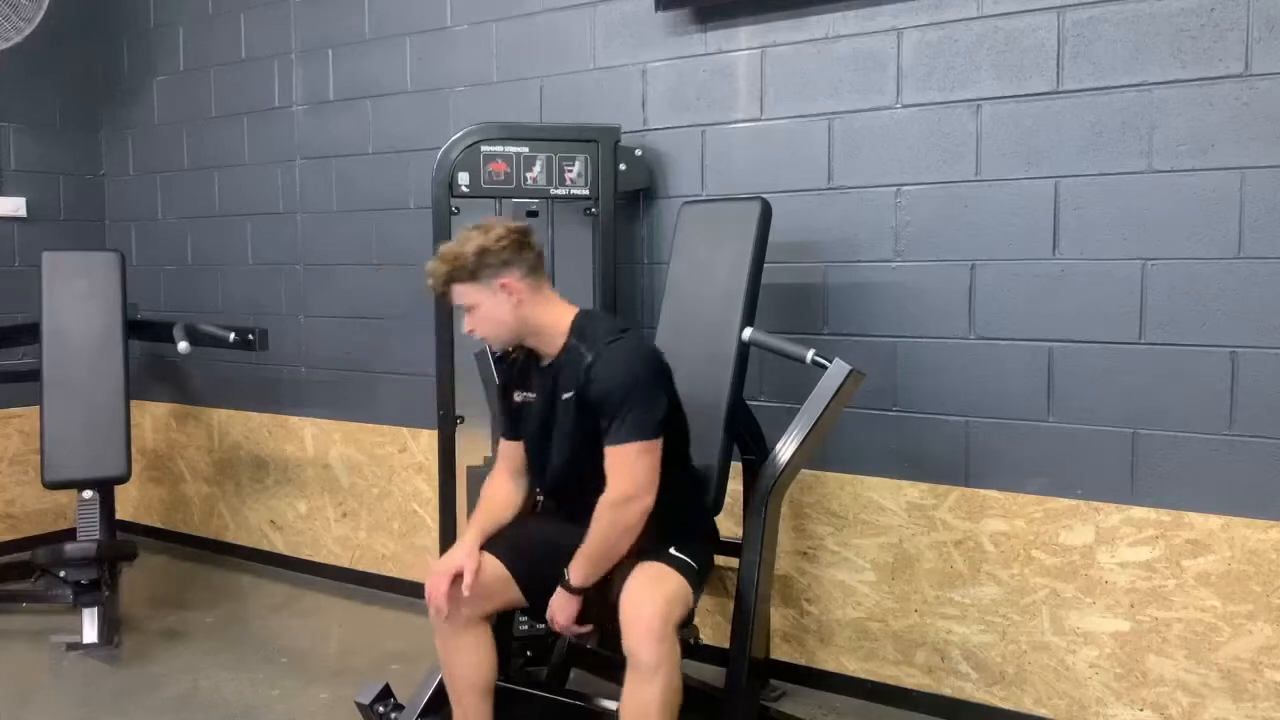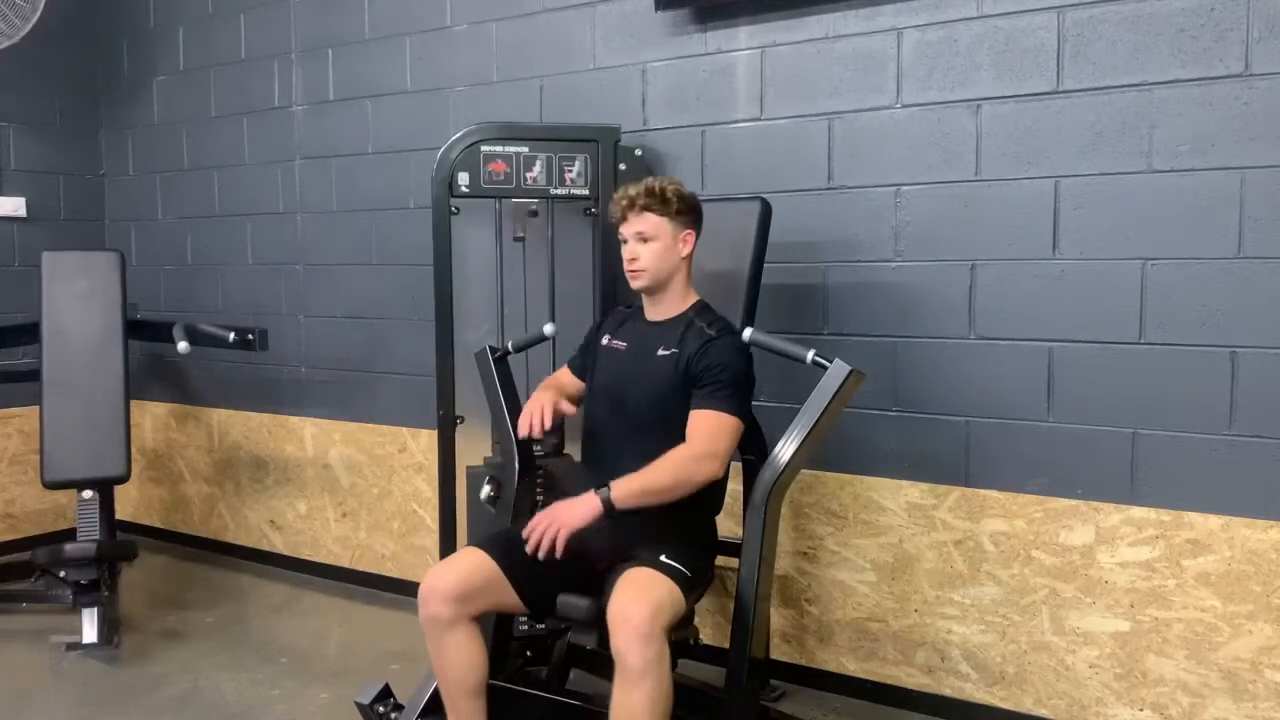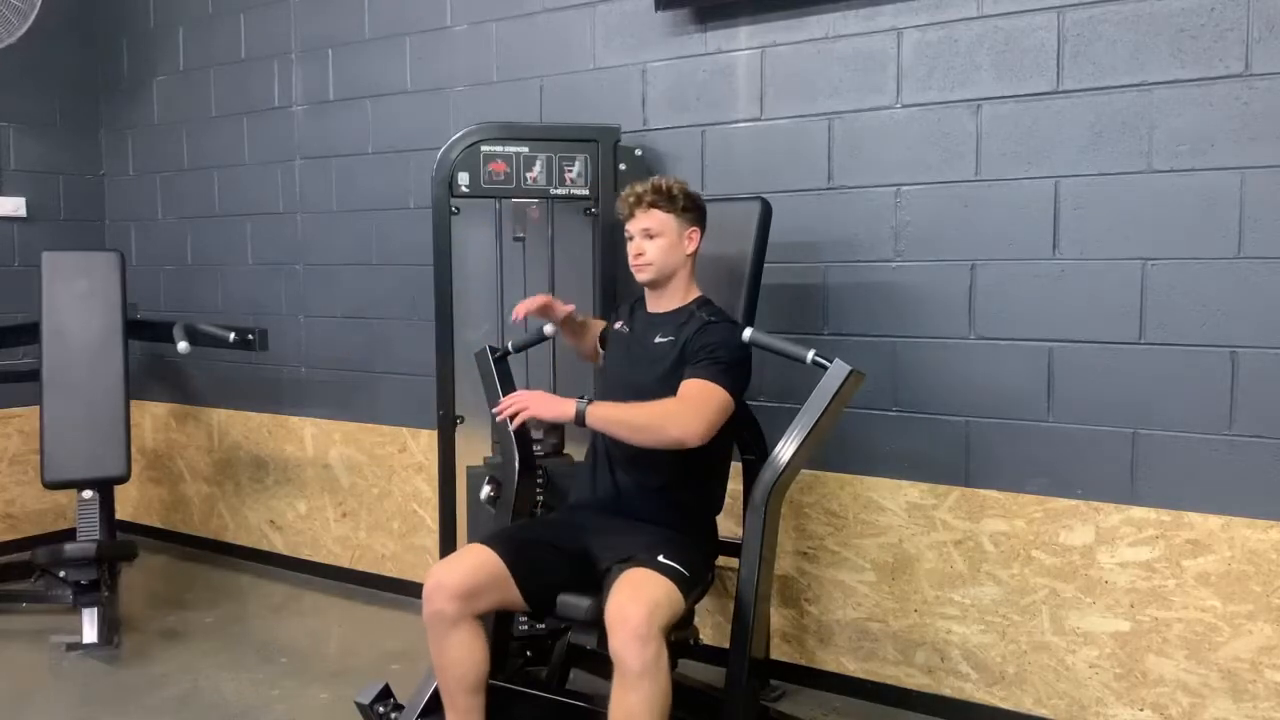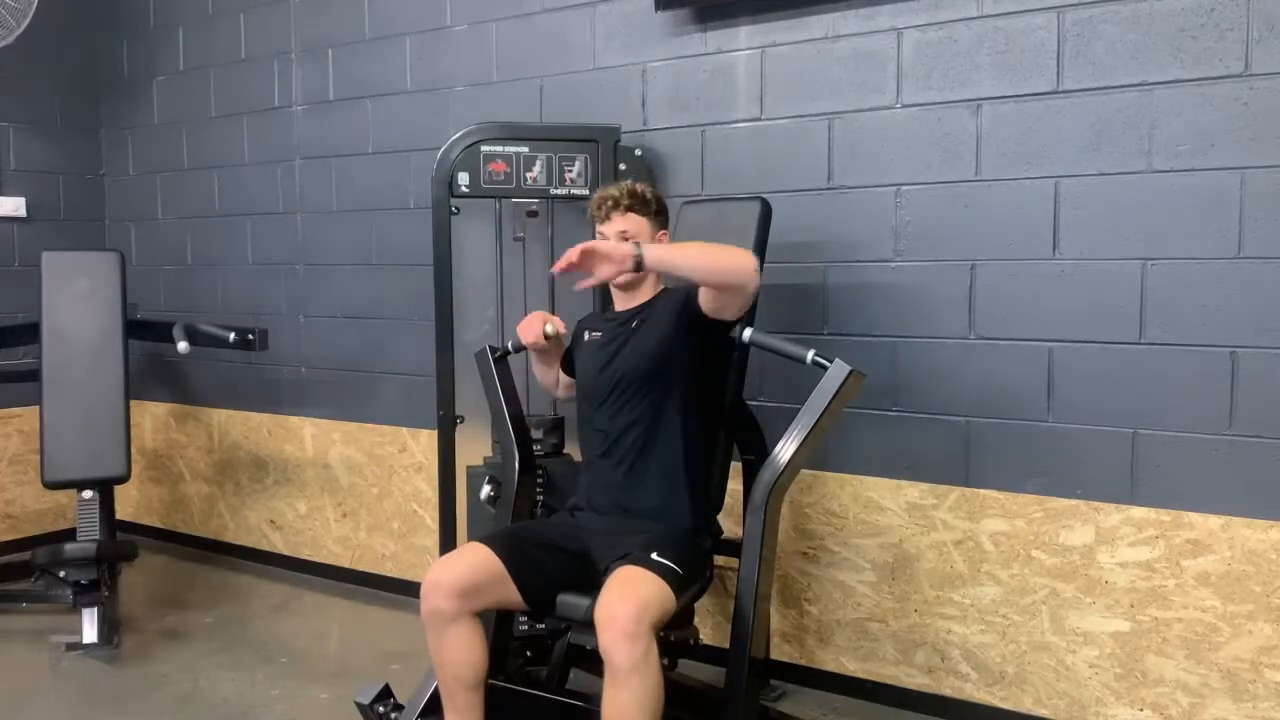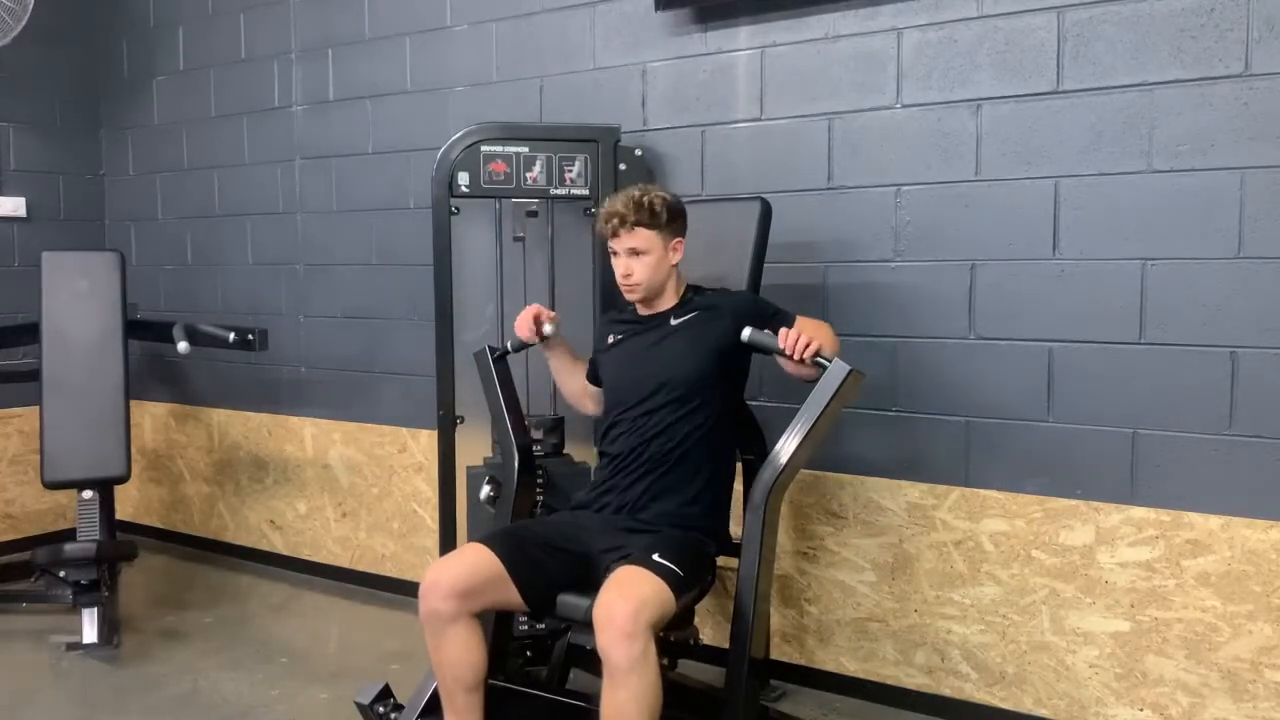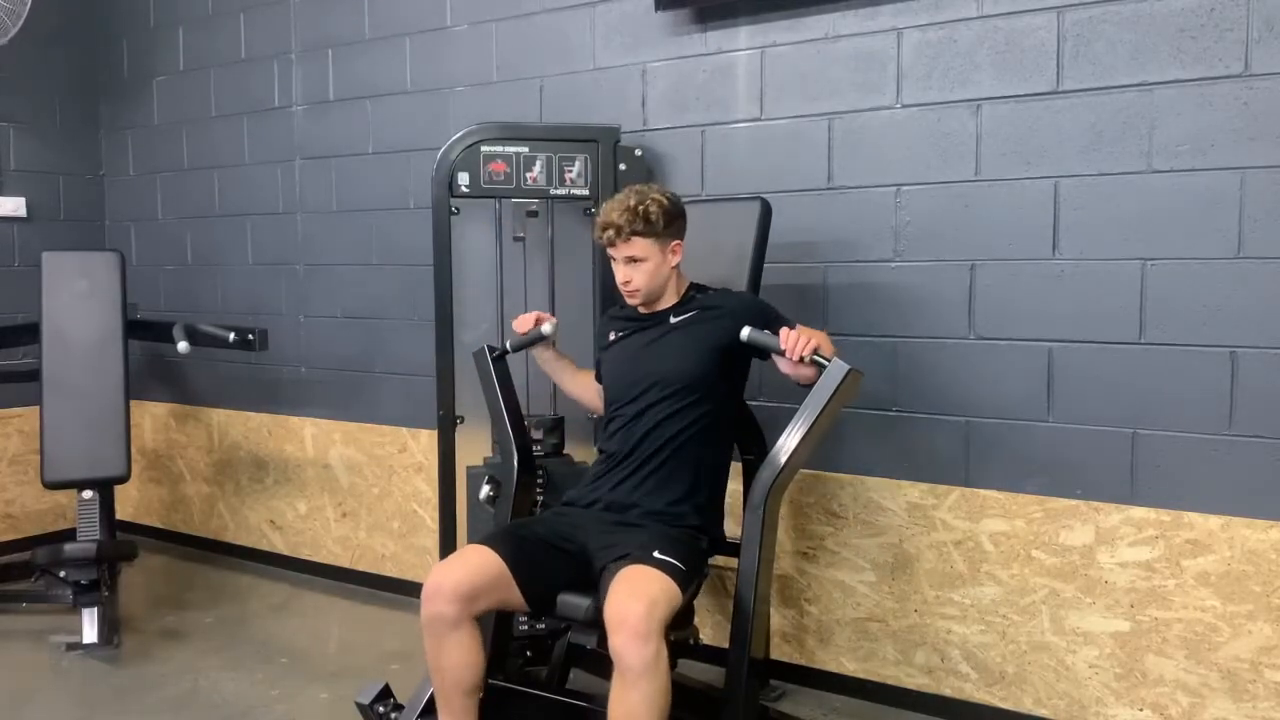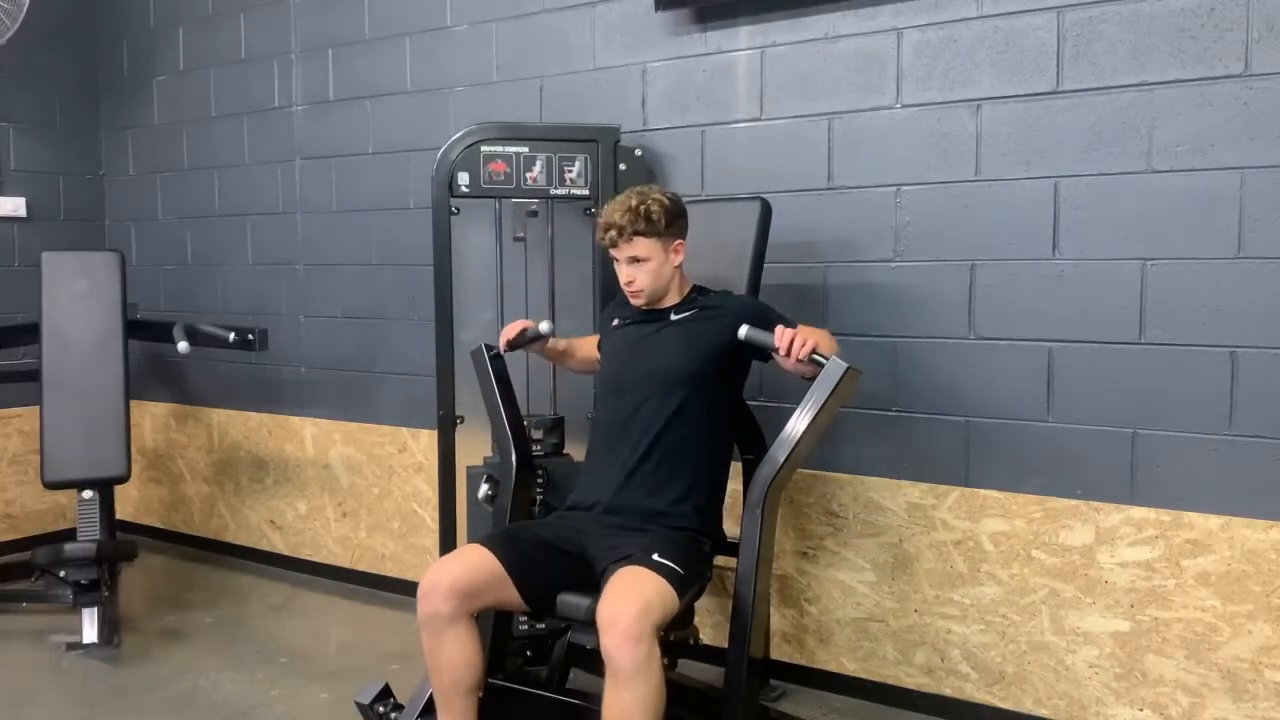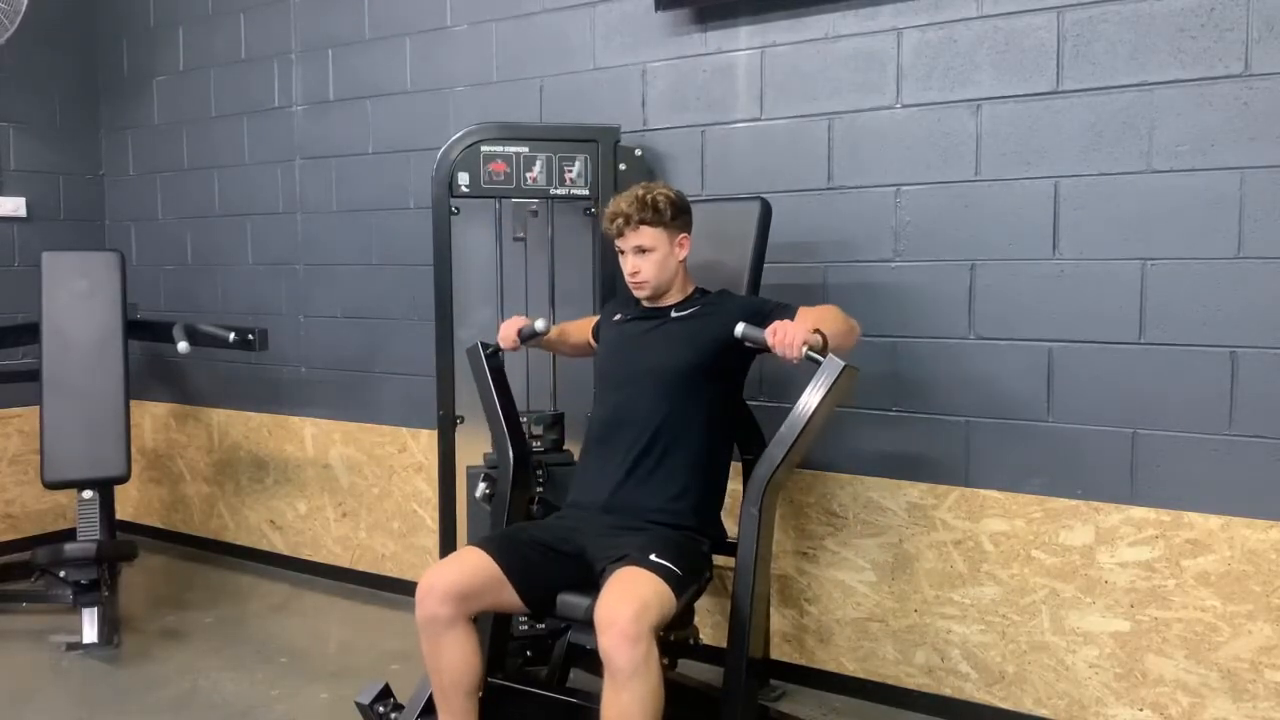
dt=0.5s
person 1, frame 1
left shoulder: (618, 360)
right shoulder: (517, 368)
left elbow: (630, 499)
right elbow: (510, 473)
left wrist: (573, 588)
right wrist: (469, 541)
left hip: (661, 530)
right hip: (569, 525)
left knee: (644, 621)
right knee: (452, 593)
person 1, frame 2
left shoulder: (717, 345)
right shoulder: (612, 326)
left elbow: (705, 458)
right elbow: (565, 385)
left wrist: (599, 501)
right wrist: (546, 394)
left hip: (667, 532)
right hip: (588, 520)
left knee: (632, 621)
right knee: (440, 593)
person 1, frame 3
left shoulder: (716, 335)
right shoulder: (629, 314)
left elbow: (689, 425)
left wrist: (571, 409)
right wrist: (565, 317)
left hip: (666, 531)
right hip: (586, 517)
left knee: (632, 622)
right knee: (445, 589)
person 1, frame 4
left shoulder: (685, 313)
right shoulder: (591, 328)
left elbow: (744, 270)
right elbow: (563, 385)
left wrist: (632, 260)
right wrist: (542, 346)
left hip: (666, 530)
right hip: (584, 520)
left knee: (621, 619)
right knee: (443, 587)
person 1, frame 5
left shoulder: (725, 313)
right shoulder: (612, 328)
left elbow: (822, 343)
left wrist: (809, 345)
right wrist: (549, 342)
left hip: (671, 532)
right hip: (589, 518)
left knee: (620, 619)
right knee: (442, 587)
person 1, frame 6
left shoulder: (727, 313)
right shoulder: (614, 324)
left elbow: (815, 360)
left wrist: (807, 349)
right wrist: (545, 352)
left hip: (665, 528)
right hip: (583, 514)
left knee: (632, 620)
right knee: (444, 592)
person 1, frame 7
left shoulder: (725, 315)
right shoulder: (619, 314)
left elbow: (824, 352)
left wrist: (806, 345)
right wrist: (542, 343)
left hip: (665, 531)
right hip: (581, 519)
left knee: (623, 622)
right knee: (441, 589)
person 1, frame 8
left shoulder: (725, 314)
right shoulder: (619, 312)
left elbow: (844, 327)
left wrist: (807, 333)
right wrist: (537, 334)
left hip: (663, 532)
right hip: (578, 520)
left knee: (621, 622)
right knee: (438, 593)
